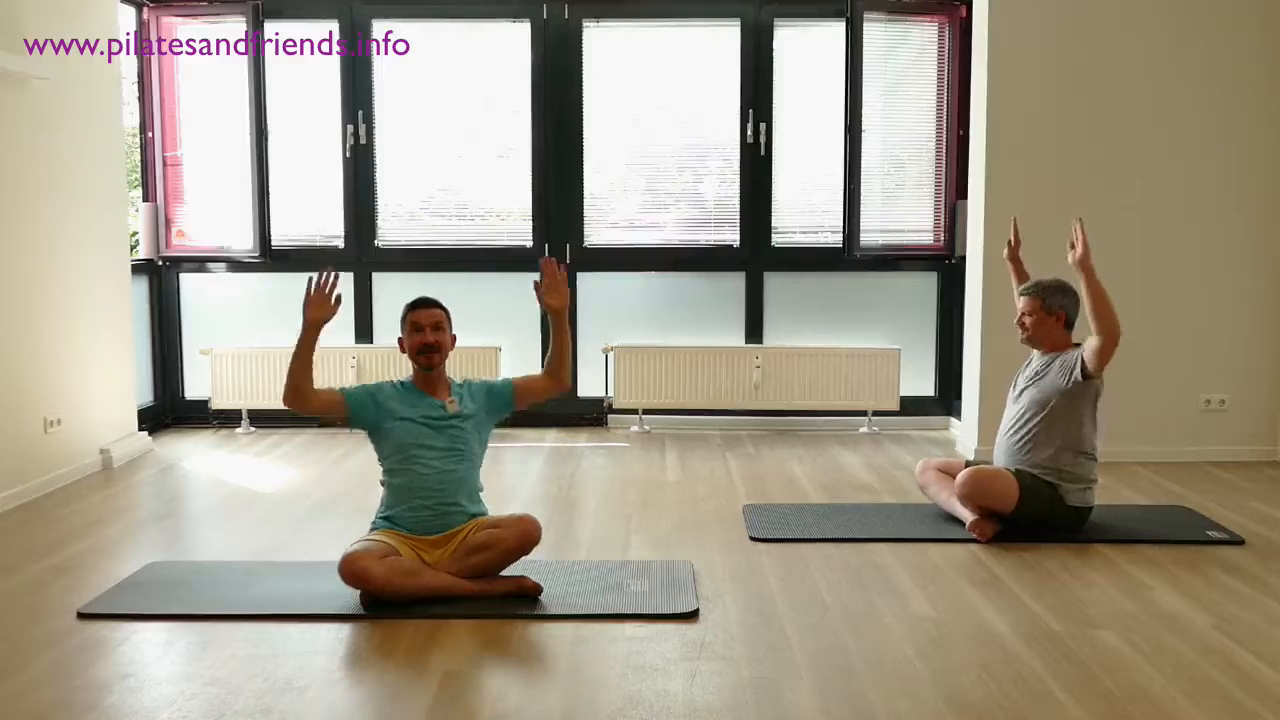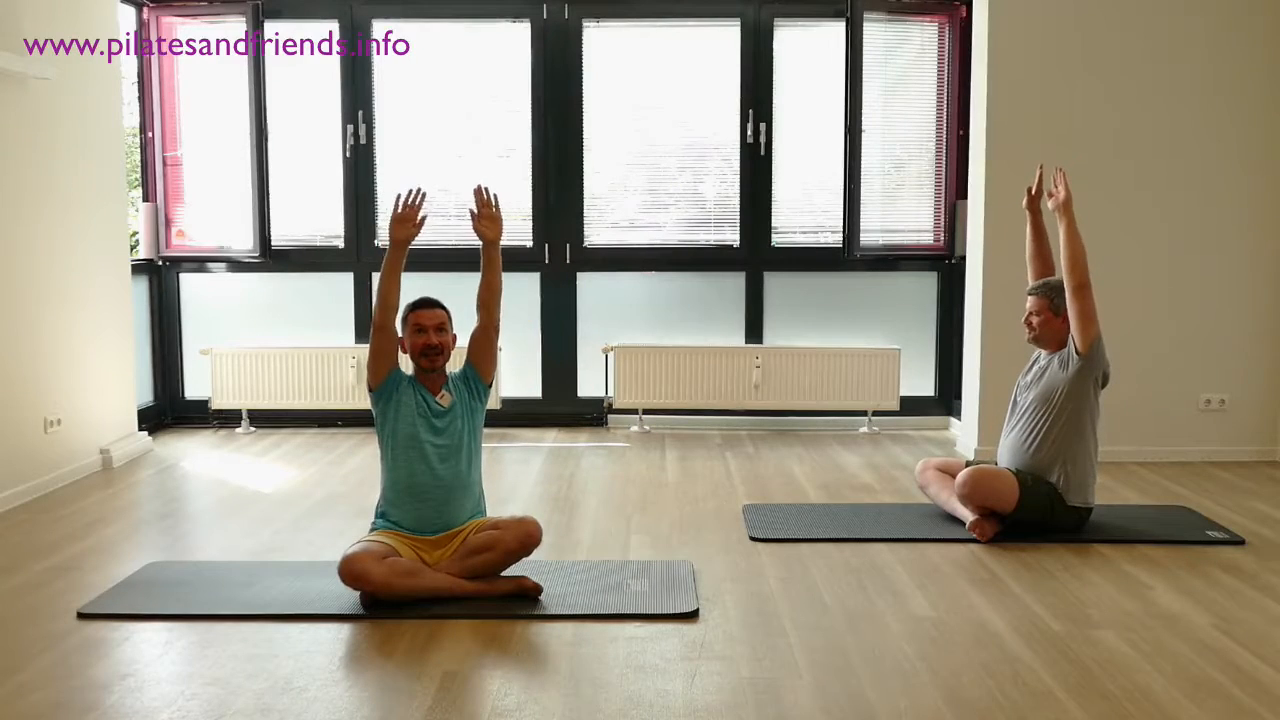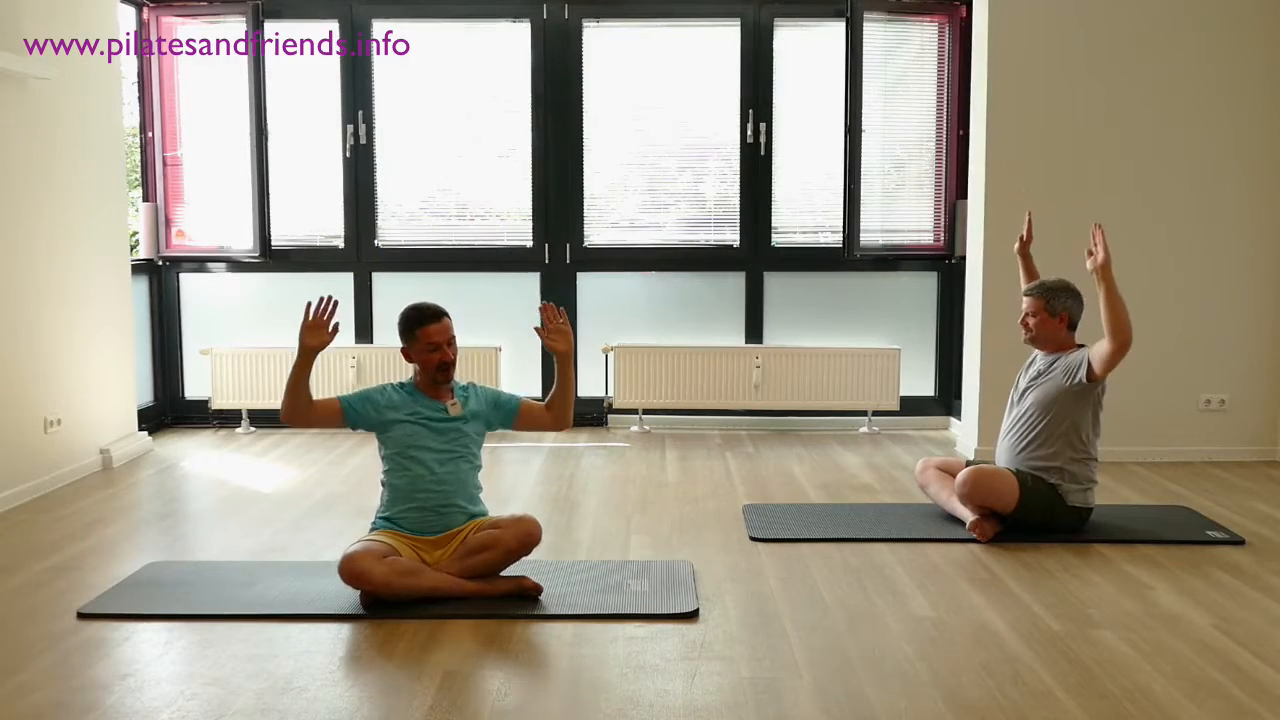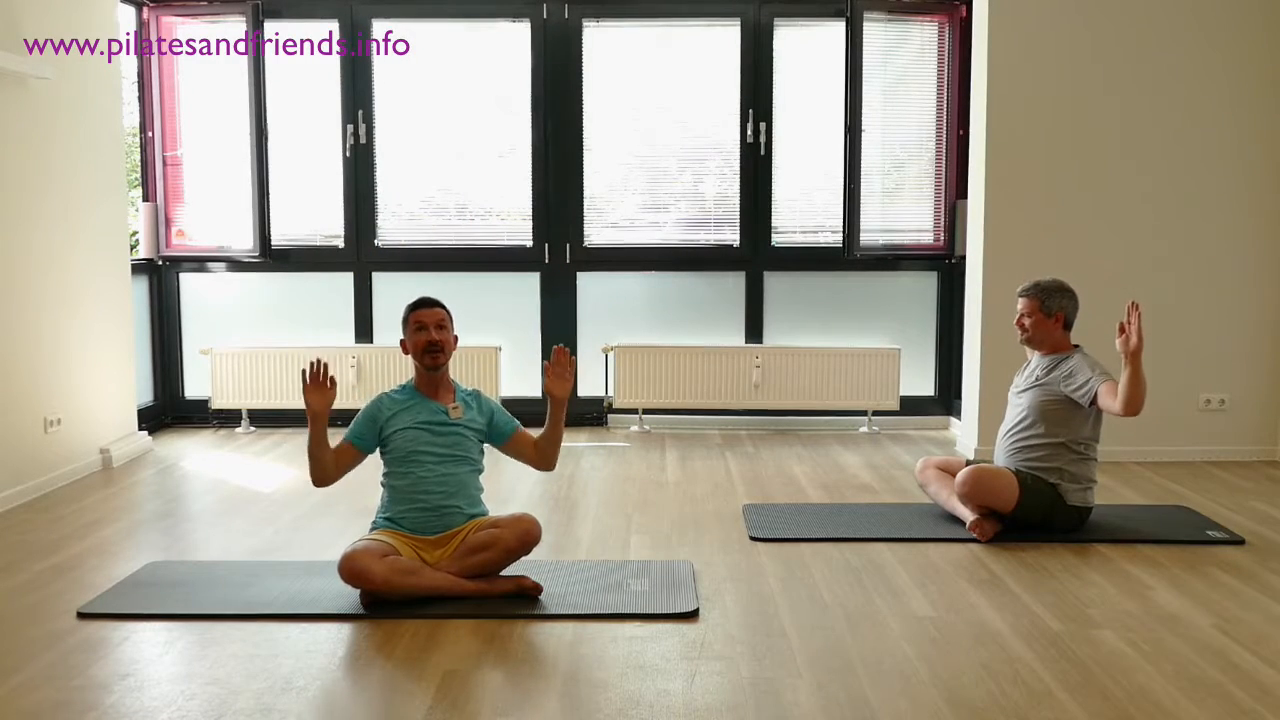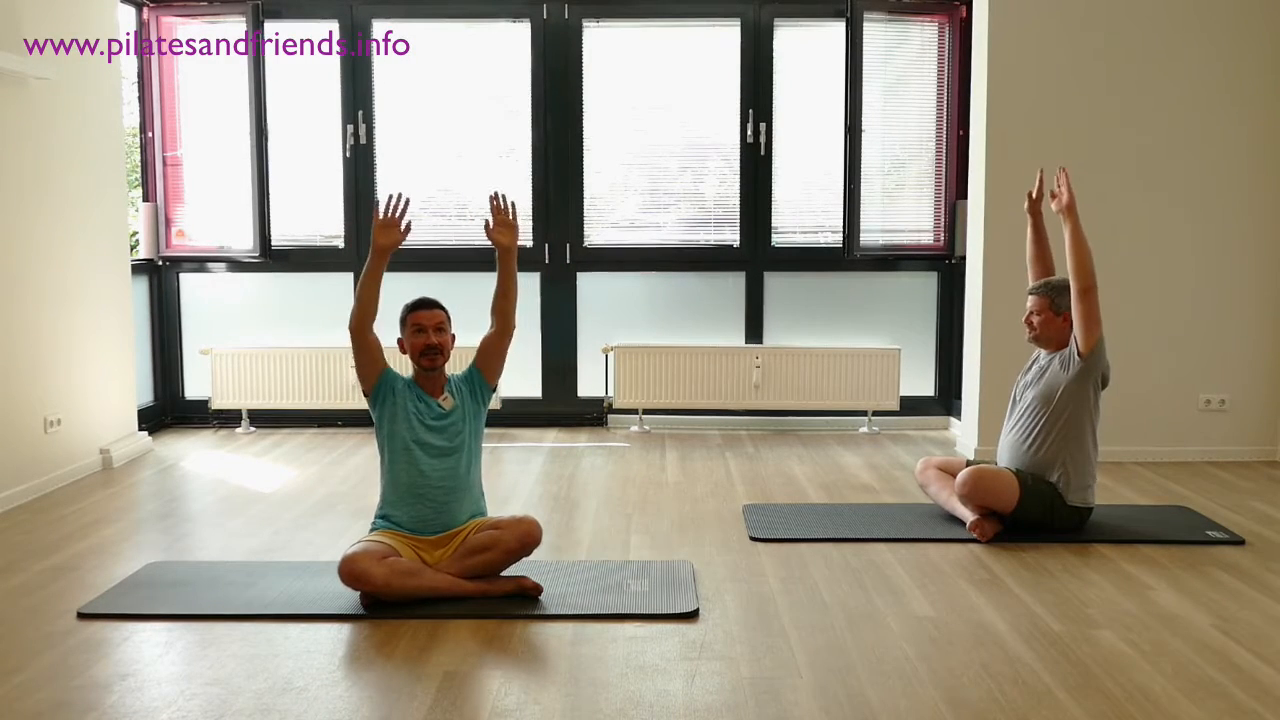
dt=1s
person 1, frame 1
left shoulder: (480, 397)
right shoulder: (380, 400)
left elbow: (556, 382)
right elbow: (298, 399)
left wrist: (558, 316)
right wrist: (312, 327)
left hip: (466, 533)
right hip: (398, 537)
left knee: (526, 530)
right knee: (354, 567)
left ankle: (403, 583)
right ankle: (490, 586)
person 1, frame 2
left shoulder: (470, 389)
right shoulder: (392, 392)
left elbow: (490, 321)
right elbow: (381, 322)
left wrist: (491, 246)
right wrist: (398, 247)
left hip: (466, 534)
right hip: (398, 537)
left knee: (527, 531)
right knee: (354, 567)
left ankle: (404, 583)
right ankle: (495, 586)
person 1, frame 3
left shoulder: (482, 400)
right shoulder: (383, 401)
left elbow: (558, 419)
right elbow: (296, 416)
left wrist: (563, 359)
right wrist: (306, 356)
left hip: (466, 534)
right hip: (399, 537)
left knee: (526, 530)
right knee: (355, 567)
left ankle: (399, 584)
right ankle: (491, 587)
person 1, frame 4
left shoulder: (481, 407)
right shoulder: (385, 408)
left elbow: (545, 460)
right elbow: (323, 476)
left wrist: (558, 404)
right wrist: (318, 418)
left hip: (468, 534)
right hip: (400, 537)
left knee: (526, 529)
right knee: (354, 565)
left ankle: (403, 583)
right ankle: (491, 587)
person 1, frame 5
left shoulder: (472, 392)
right shoulder: (389, 394)
left elbow: (503, 325)
right elbow: (359, 327)
left wrist: (506, 252)
right wrist: (380, 253)
left hip: (466, 534)
right hip: (398, 537)
left knee: (528, 531)
right knee: (354, 567)
left ankle: (404, 582)
right ankle: (494, 585)
person 2, frame 1
left shoulder: (1077, 366)
right shoulder: (1040, 355)
left elbow: (1108, 335)
right elbow: (1031, 305)
left wrist: (1084, 268)
right wrist: (1013, 261)
left hip: (1058, 500)
right hip: (1014, 478)
left knee: (970, 481)
right knee: (927, 469)
left ankle: (987, 516)
right ankle: (978, 516)
person 2, frame 2
left shoulder: (1082, 360)
right shoulder: (1045, 351)
left elbow: (1077, 286)
right elbow: (1042, 279)
left wrist: (1064, 214)
right wrist: (1033, 214)
left hip: (1060, 501)
right hip: (1016, 479)
left knee: (971, 481)
right knee: (927, 469)
left ankle: (987, 515)
right ankle: (980, 516)
person 2, frame 3
left shoulder: (1078, 365)
right shoulder: (1042, 354)
left elbow: (1119, 344)
right elbow: (1038, 302)
left wrist: (1102, 276)
right wrist: (1024, 257)
left hip: (1059, 500)
right hip: (1015, 479)
left knee: (970, 482)
right knee: (927, 468)
left ankle: (987, 516)
right ankle: (980, 516)
person 2, frame 4
left shoulder: (1079, 370)
right shoulder: (1039, 359)
left elbow: (1128, 406)
left wrist: (1131, 356)
left hip: (1059, 499)
right hip: (1015, 477)
left knee: (970, 481)
right knee: (927, 467)
left ankle: (988, 517)
right ankle: (977, 516)
person 2, frame 5
left shoulder: (1082, 362)
right shoulder: (1045, 352)
left elbow: (1084, 288)
right elbow: (1042, 280)
left wrist: (1068, 216)
right wrist: (1034, 218)
left hip: (1059, 501)
right hip: (1017, 479)
left knee: (971, 482)
right knee: (927, 468)
left ankle: (989, 514)
right ankle: (980, 517)
